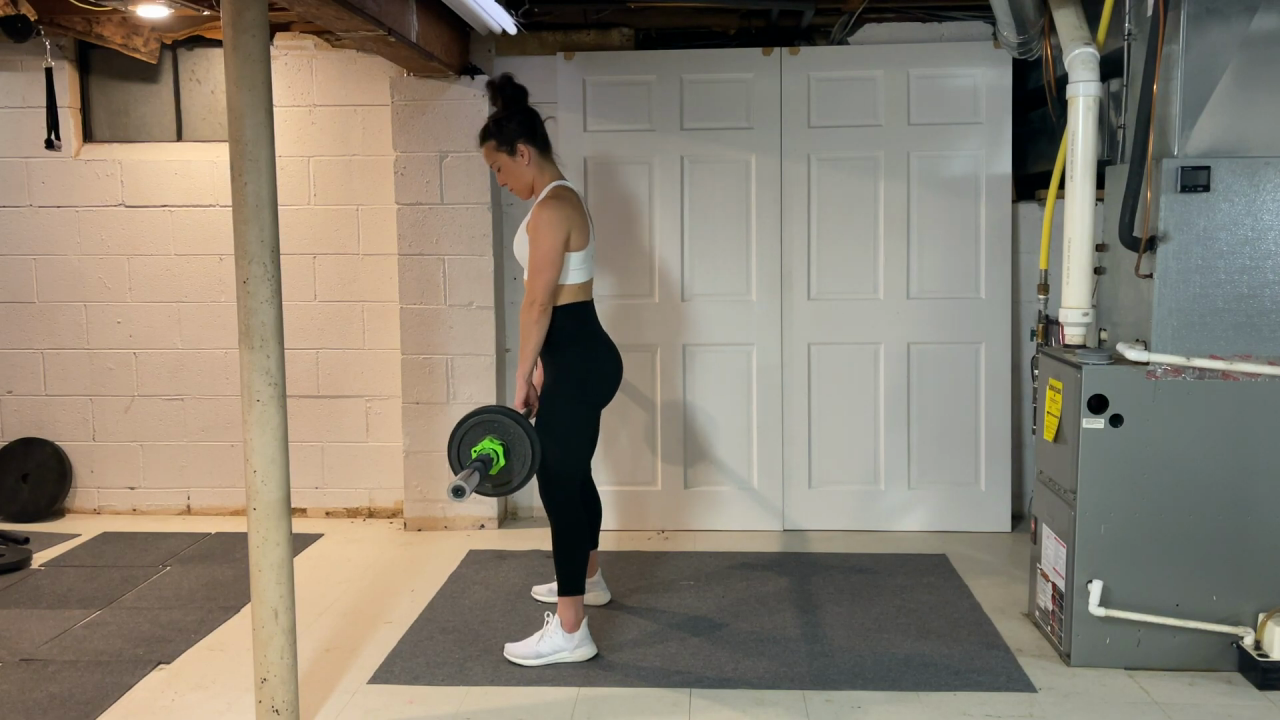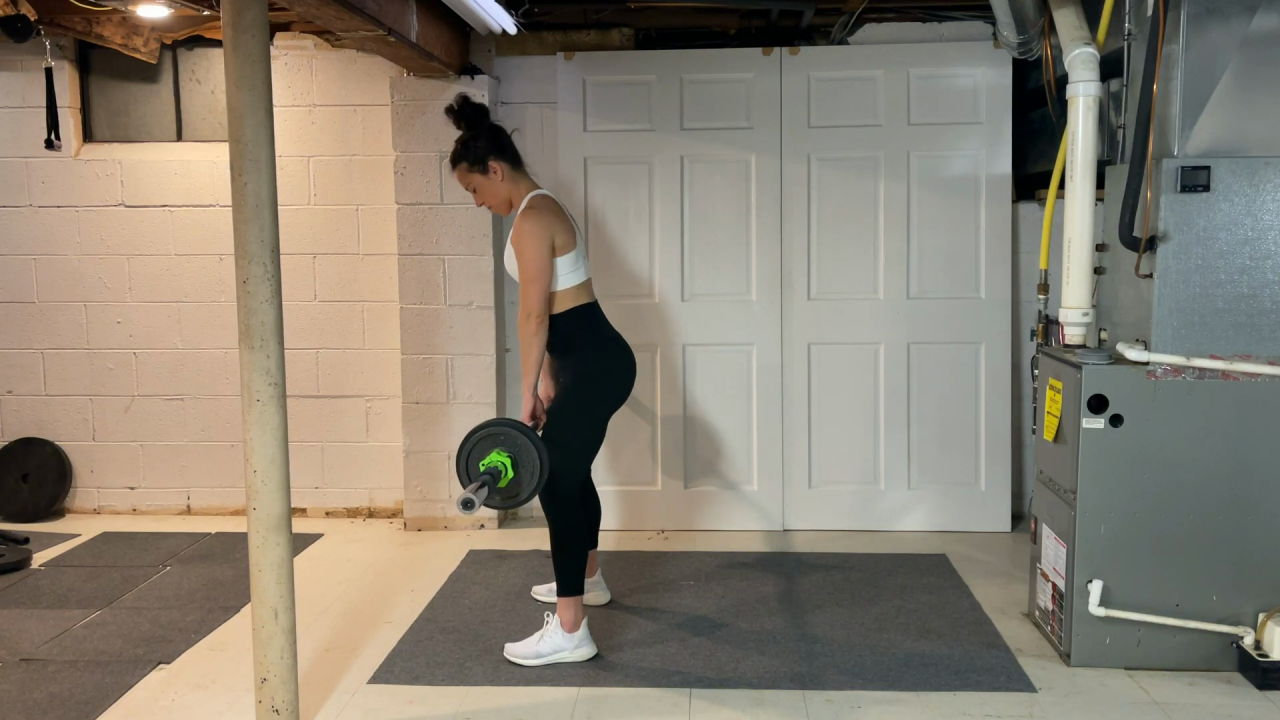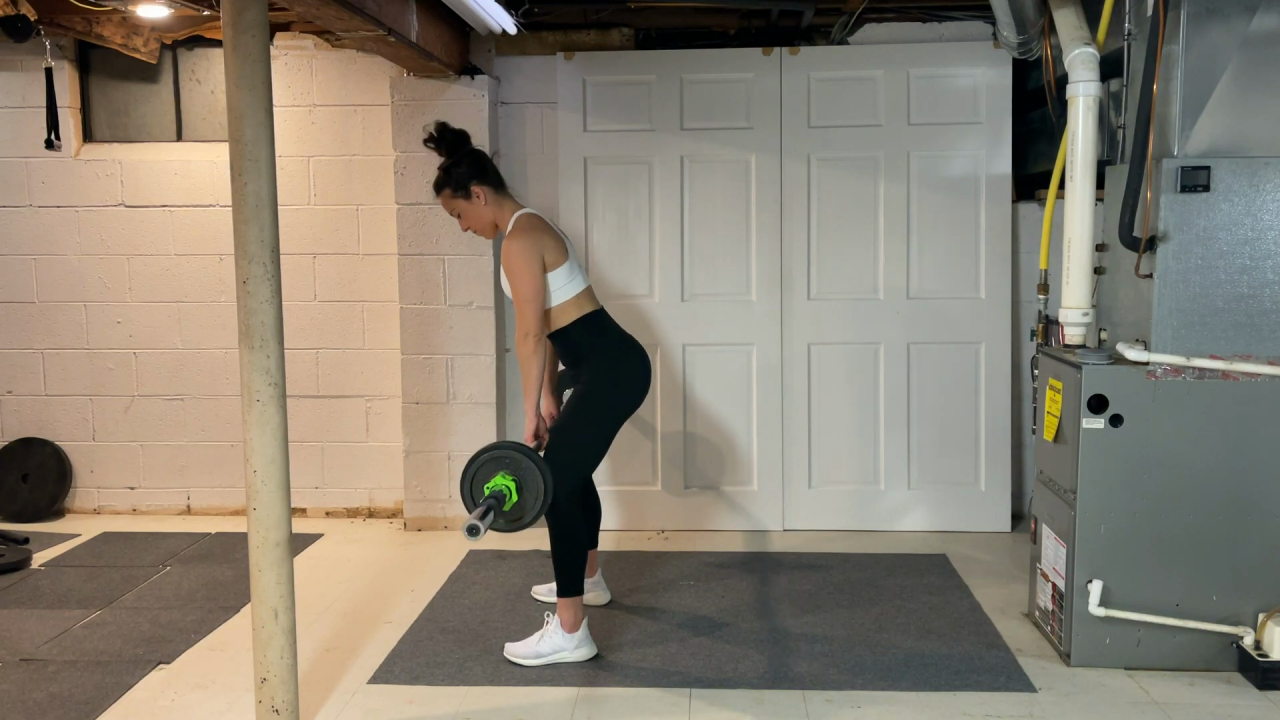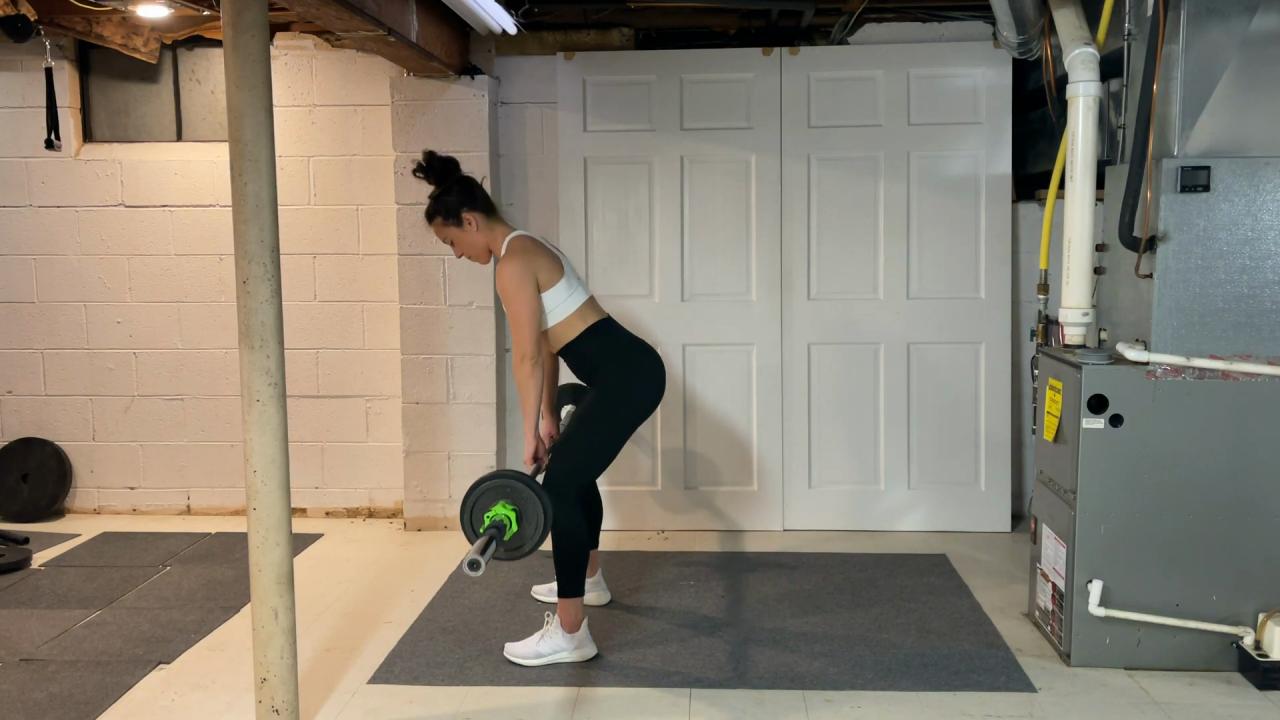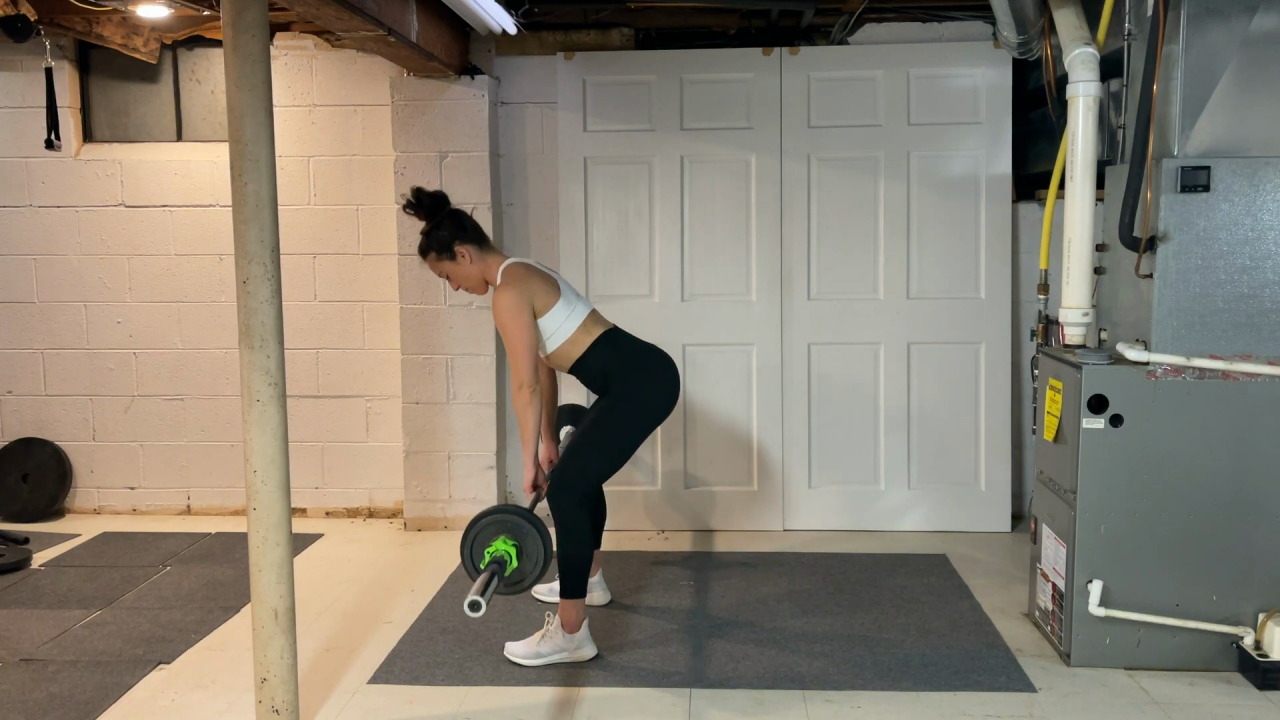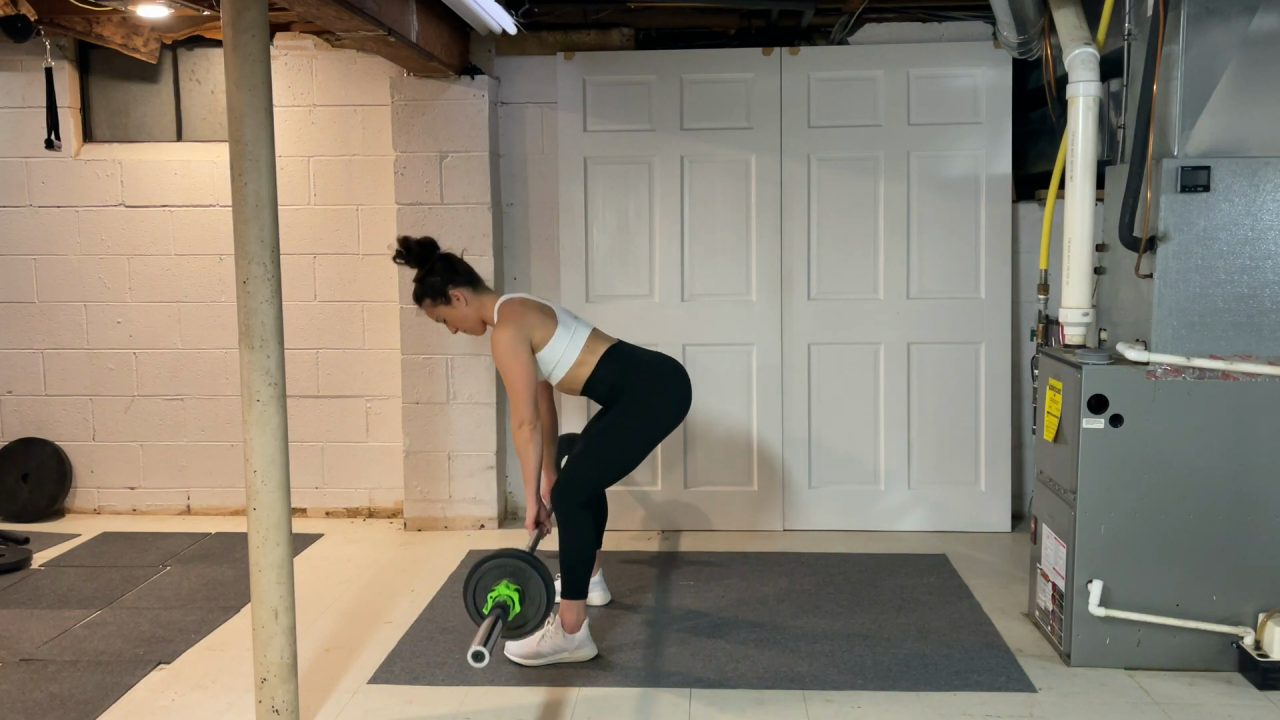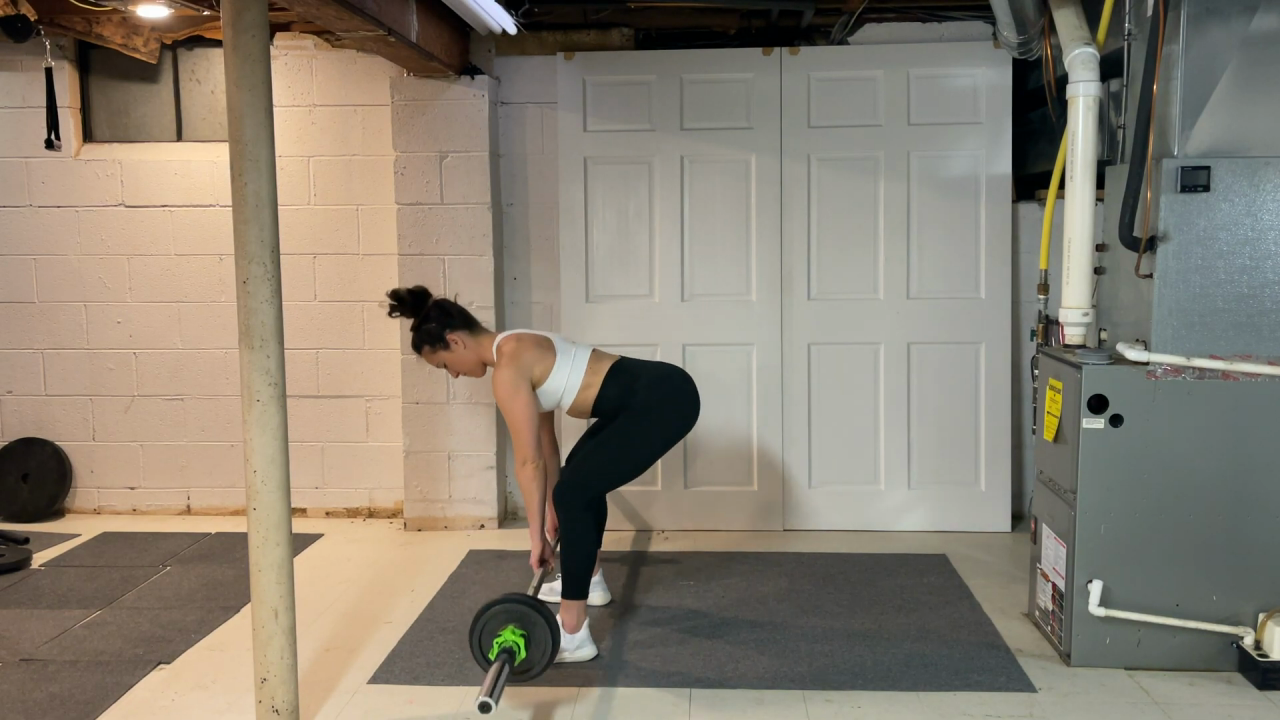
dt=0.2s
person 1, frame 1
left shoulder: (551, 207)
right shoulder: (560, 201)
left elbow: (538, 302)
left wrist: (523, 377)
right wrist: (543, 368)
left hip: (578, 362)
right hip: (582, 356)
left knee: (559, 484)
right knee: (572, 475)
left ankle: (570, 632)
right ankle: (588, 578)
person 1, frame 2
left shoulder: (532, 218)
right shoulder: (542, 210)
left elbow: (534, 316)
left wrist: (528, 393)
right wrist: (549, 379)
left hip: (594, 364)
right hip: (595, 359)
left knee: (557, 484)
right knee: (570, 474)
left ankle: (570, 631)
right ankle: (588, 578)
person 1, frame 3
left shoulder: (519, 240)
right shoulder: (532, 228)
left elbow: (530, 335)
left wrist: (531, 413)
right wrist: (549, 399)
left hip: (609, 370)
right hip: (610, 364)
left knee: (556, 485)
right knee: (569, 472)
left ankle: (570, 633)
right ankle: (588, 579)
person 1, frame 4
left shoulder: (512, 263)
right shoulder: (527, 248)
left elbow: (527, 358)
right elbow: (546, 345)
left wrist: (530, 434)
right wrist: (548, 417)
left hip: (623, 376)
right hip: (626, 369)
left knee: (559, 487)
right knee: (572, 472)
left ankle: (569, 633)
right ankle: (588, 579)
person 1, frame 5
left shoulder: (508, 290)
right shoulder: (523, 274)
left elbow: (525, 386)
right elbow: (544, 369)
left wrist: (530, 461)
right wrist: (548, 441)
left hip: (638, 384)
right hip: (639, 375)
left knee: (566, 489)
right knee: (577, 475)
left ankle: (571, 634)
right ankle: (589, 578)
person 1, frame 6
left shoulder: (507, 328)
right shoulder: (518, 312)
left elbow: (525, 423)
right elbow: (542, 402)
left wrist: (532, 498)
right wrist: (549, 472)
left hip: (653, 393)
right hip: (651, 383)
left knee: (571, 493)
right knee: (581, 475)
left ankle: (571, 634)
right ankle: (590, 580)
person 1, frame 7
left shoulder: (507, 367)
right shoulder: (517, 349)
left elbow: (529, 462)
right elbow: (544, 443)
left wrist: (537, 536)
right wrist: (551, 507)
left hip: (663, 403)
right hip: (657, 393)
left knee: (573, 494)
right knee: (581, 474)
left ankle: (572, 634)
right ankle: (590, 580)
